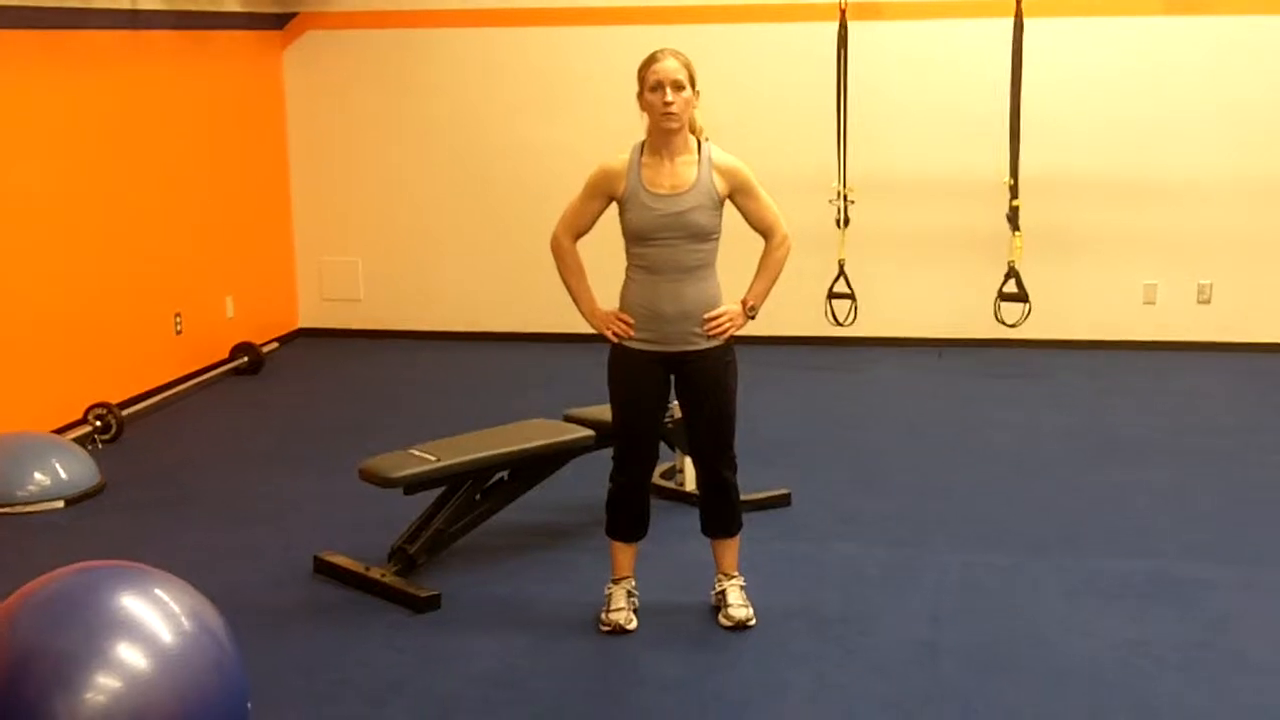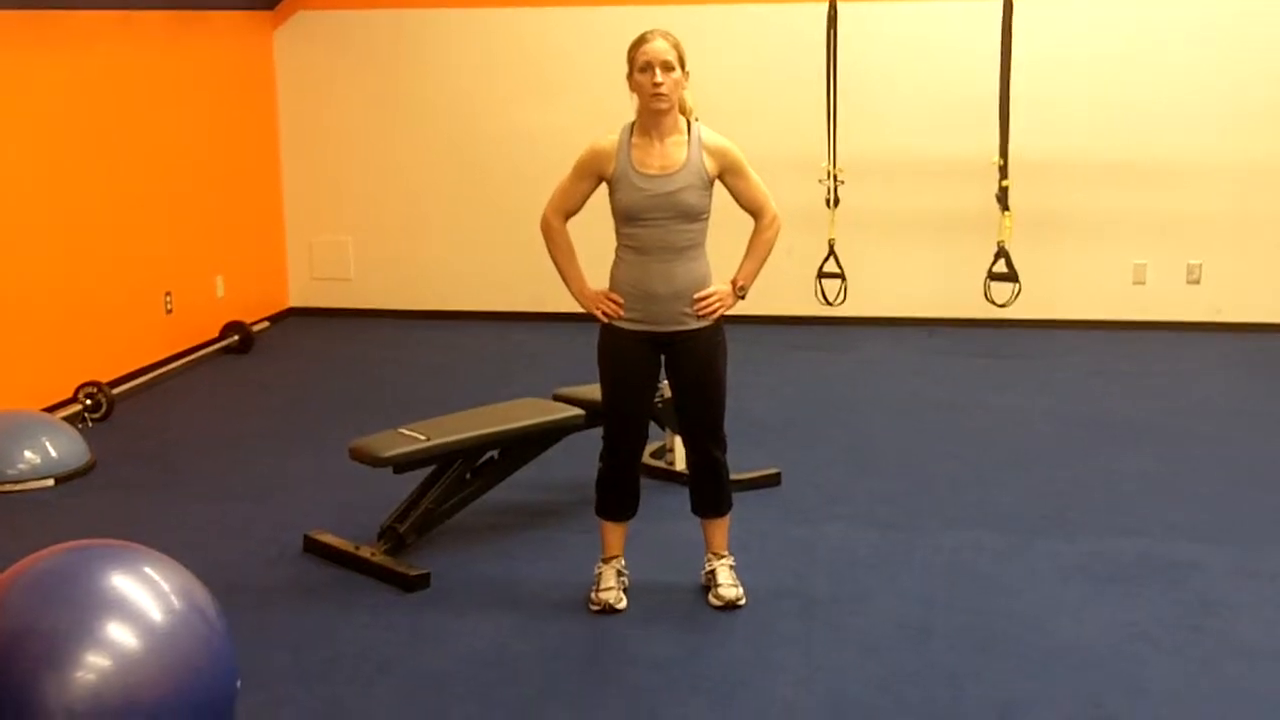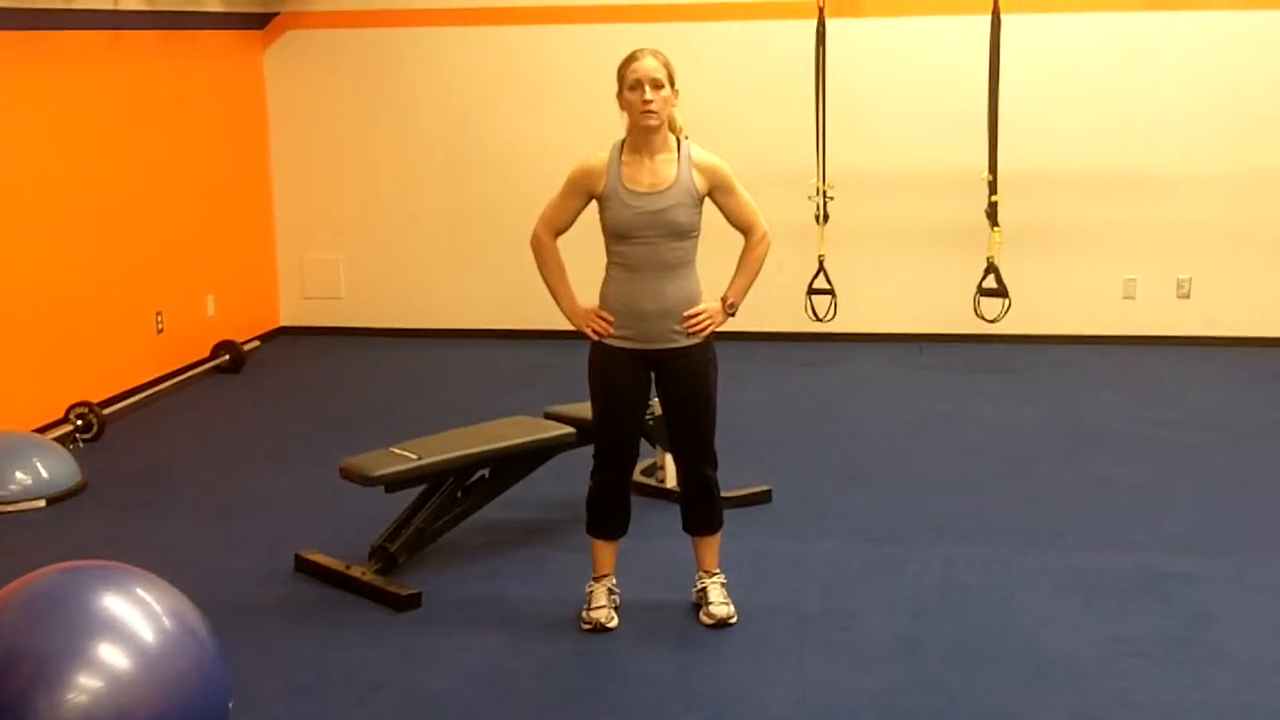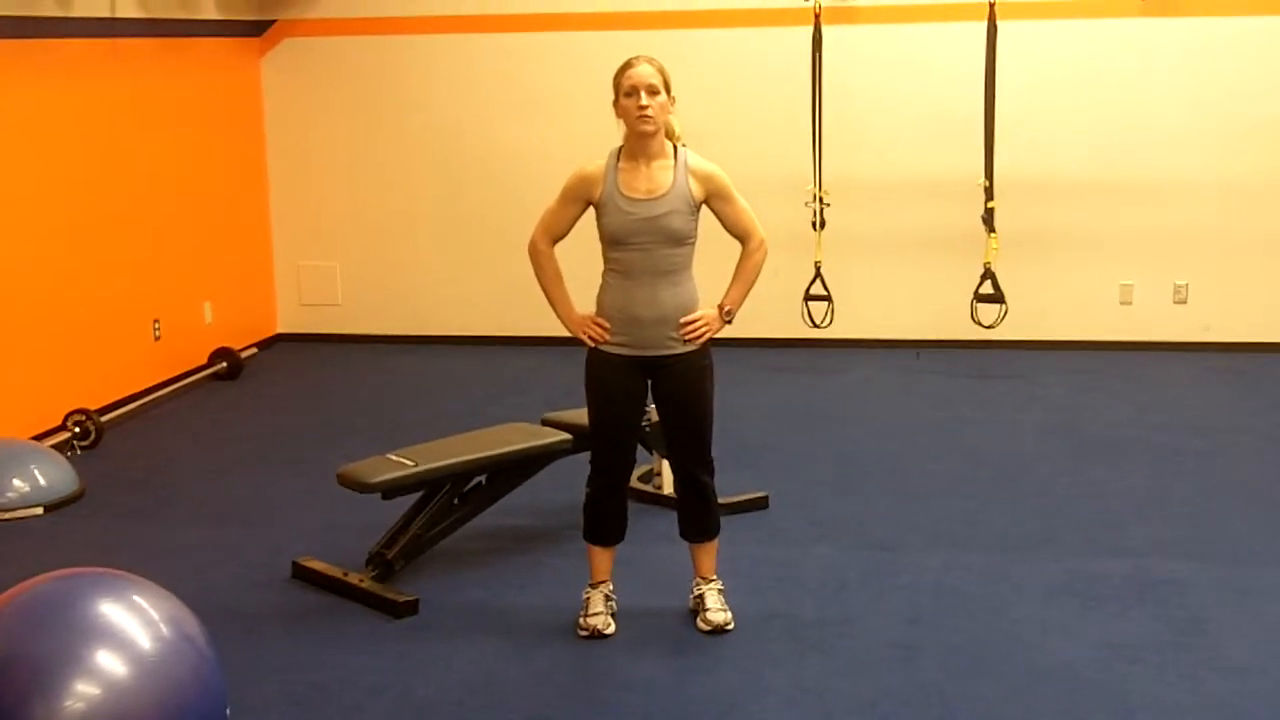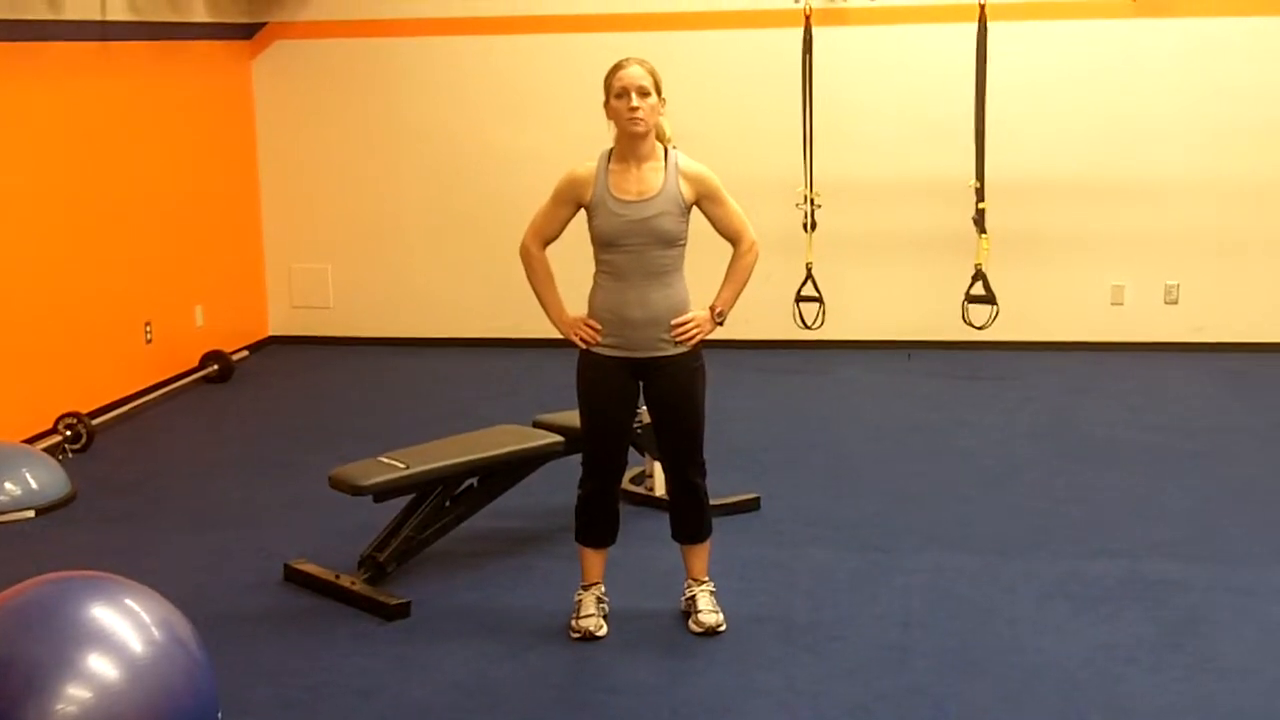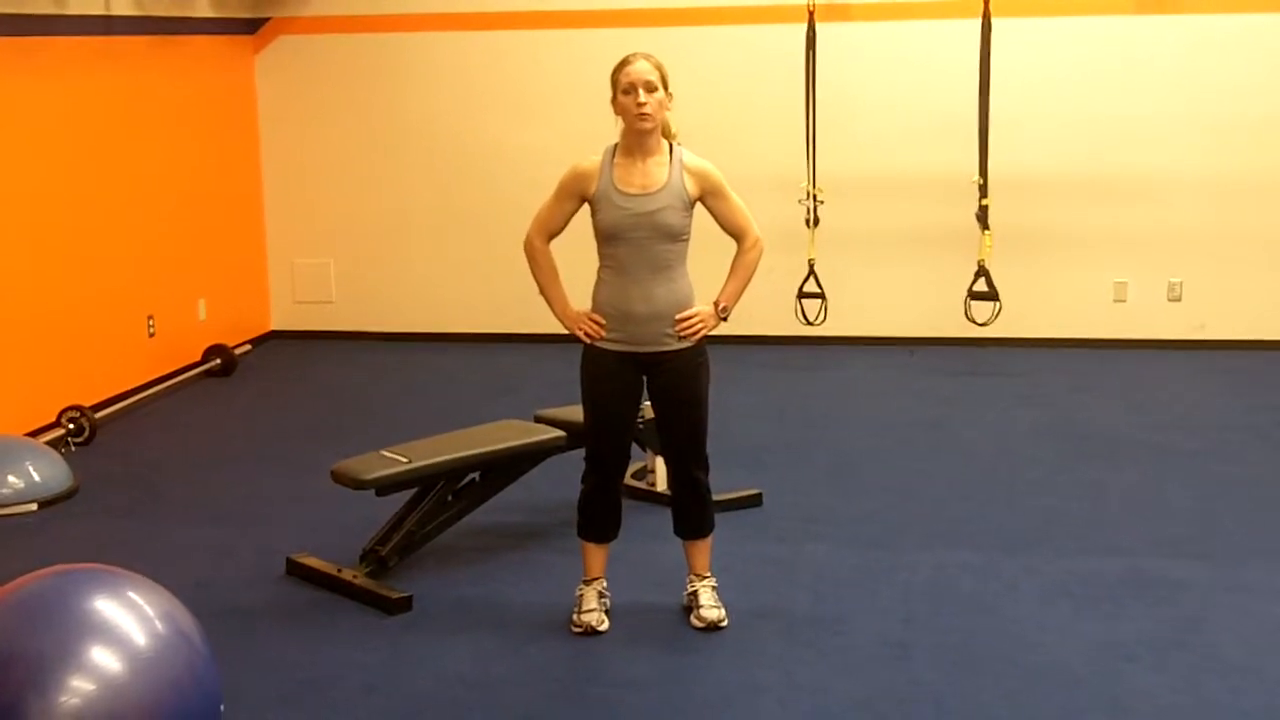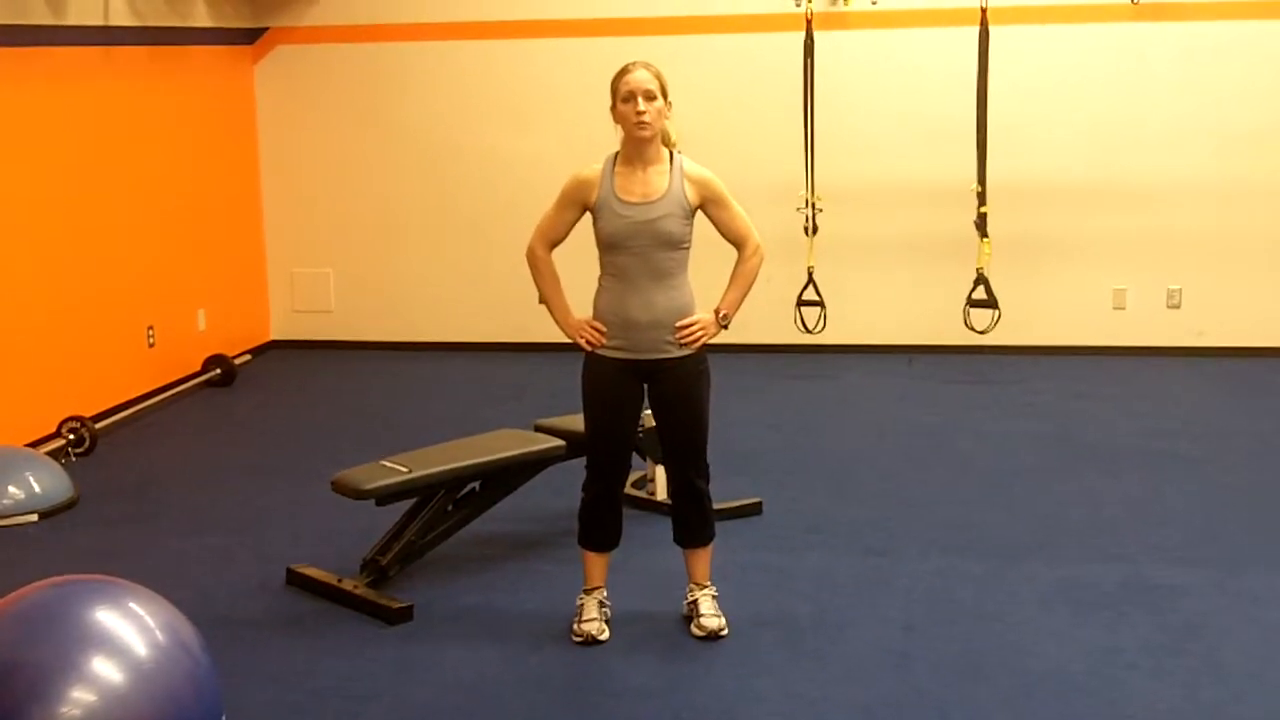
dt=0.7s
person 1, frame 1
left shoulder: (723, 168)
right shoulder: (616, 172)
left elbow: (778, 238)
right elbow: (563, 239)
left wrist: (748, 307)
right wrist: (592, 311)
left hip: (706, 343)
right hip: (637, 345)
left knee: (716, 464)
right knee: (631, 465)
left ankle: (729, 582)
right ankle: (621, 586)
person 1, frame 2
left shoulder: (714, 150)
right shoulder: (606, 153)
left elbow: (768, 218)
right elbow: (553, 219)
left wrist: (738, 287)
right wrist: (582, 291)
left hip: (695, 324)
right hip: (627, 325)
left knee: (706, 444)
right knee: (621, 446)
left ankle: (718, 563)
right ankle: (611, 566)
person 1, frame 3
left shoulder: (703, 166)
right shoulder: (596, 170)
left elbow: (758, 235)
right elbow: (543, 236)
left wrist: (728, 304)
right wrist: (572, 308)
left hip: (686, 340)
right hip: (617, 342)
left knee: (697, 461)
right knee: (612, 462)
left ankle: (710, 580)
right ankle: (603, 585)
person 1, frame 4
left shoulder: (700, 174)
right shoulder: (593, 178)
left elbow: (755, 243)
right elbow: (541, 244)
left wrist: (725, 311)
right wrist: (569, 315)
left hip: (682, 347)
right hip: (614, 349)
left knee: (694, 468)
right knee: (609, 470)
left ankle: (707, 586)
right ankle: (599, 590)
person 1, frame 5
left shoulder: (690, 176)
right shoulder: (584, 179)
left elbow: (746, 244)
right elbow: (532, 246)
left wrist: (716, 312)
right wrist: (561, 317)
left hip: (674, 349)
right hip: (605, 351)
left knee: (686, 470)
right knee: (601, 471)
left ankle: (699, 588)
right ankle: (591, 593)
person 1, frame 6
left shoulder: (695, 172)
right shoulder: (588, 173)
left elbow: (750, 241)
right elbow: (537, 240)
left wrist: (720, 308)
right wrist: (565, 311)
left hip: (678, 344)
right hip: (609, 346)
left knee: (688, 465)
right knee: (603, 467)
left ankle: (701, 583)
right ankle: (592, 588)
person 1, frame 7
left shoulder: (695, 180)
right shoulder: (590, 182)
left elbow: (751, 248)
right elbow: (539, 249)
left wrist: (721, 316)
right wrist: (566, 319)
left hip: (678, 351)
right hip: (610, 354)
left knee: (689, 472)
right knee: (604, 473)
left ankle: (701, 592)
right ankle: (593, 597)
